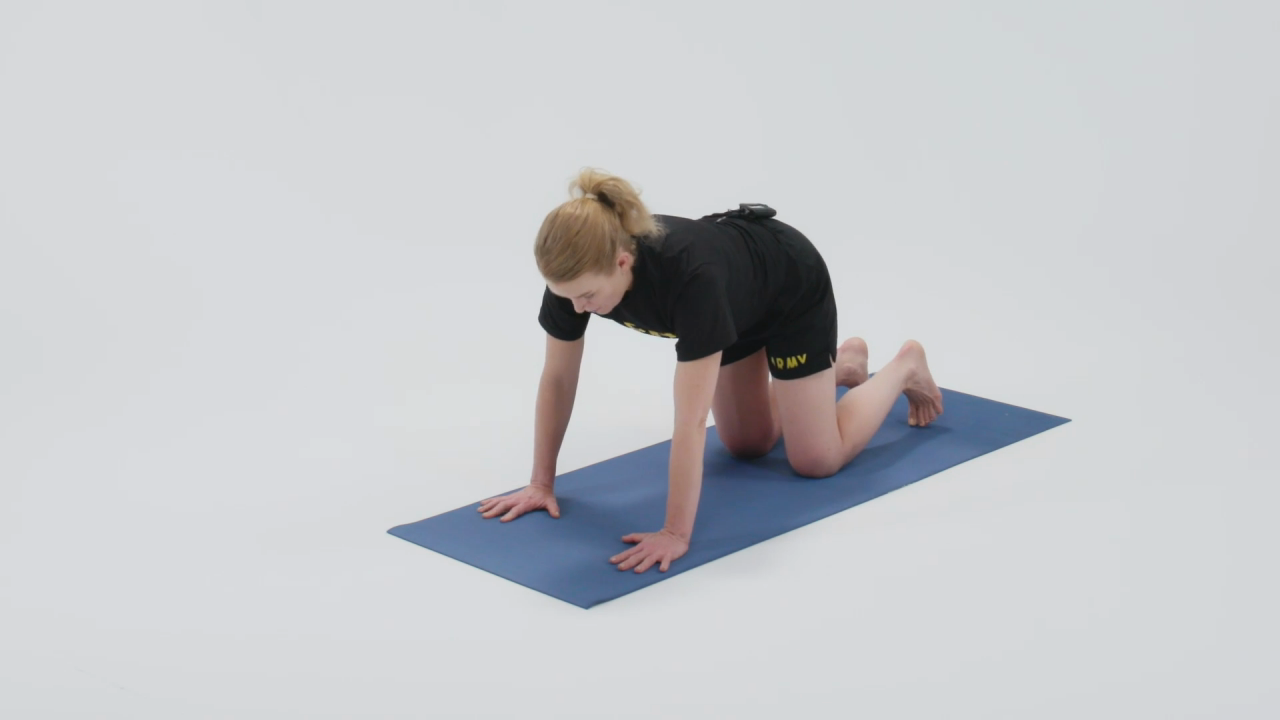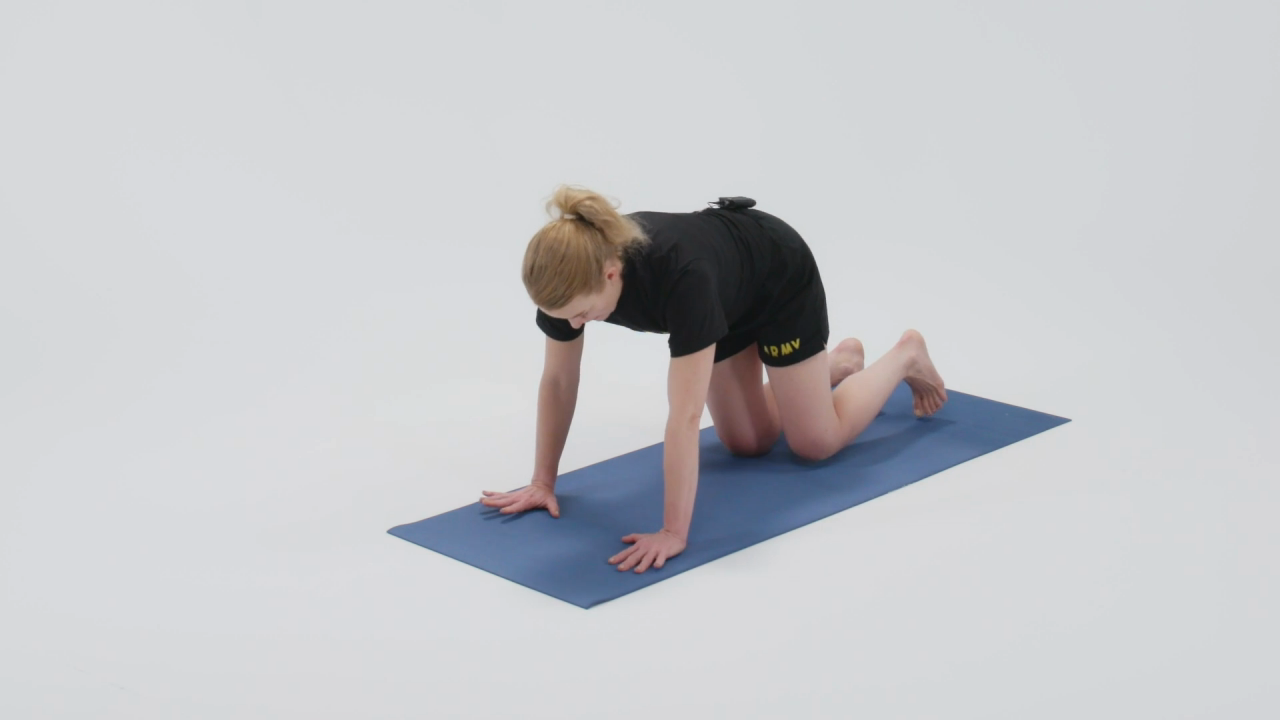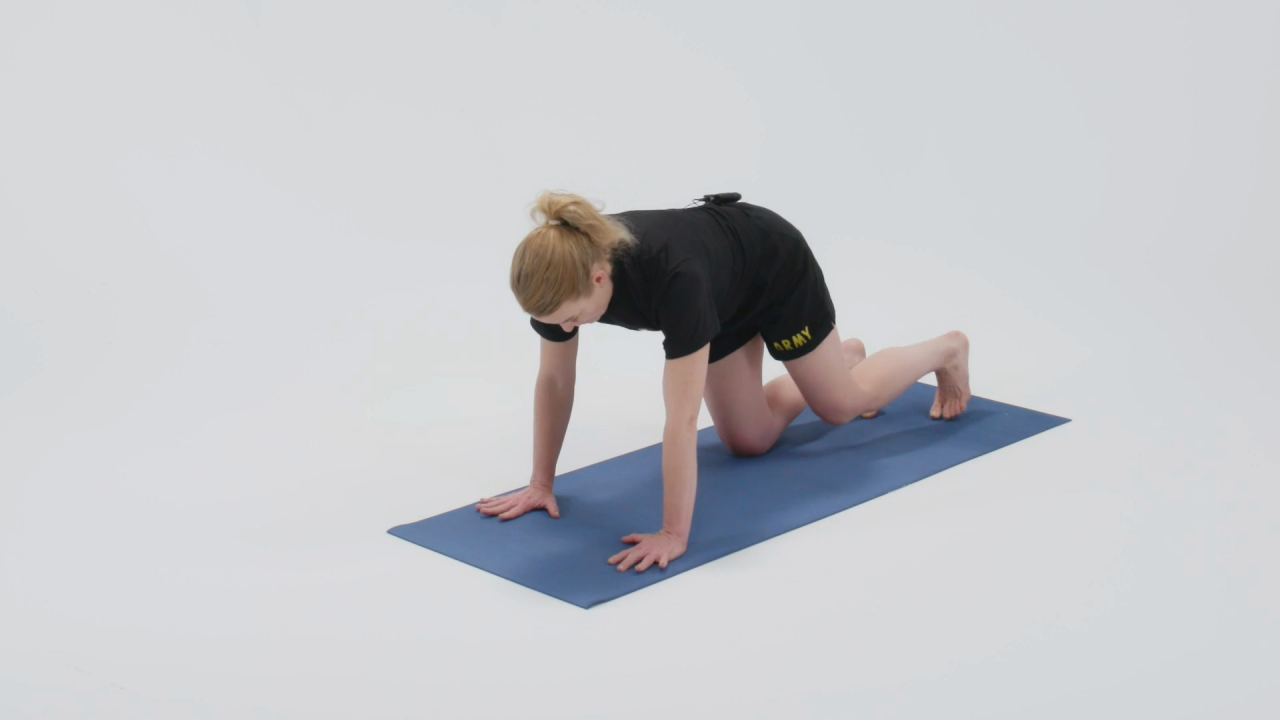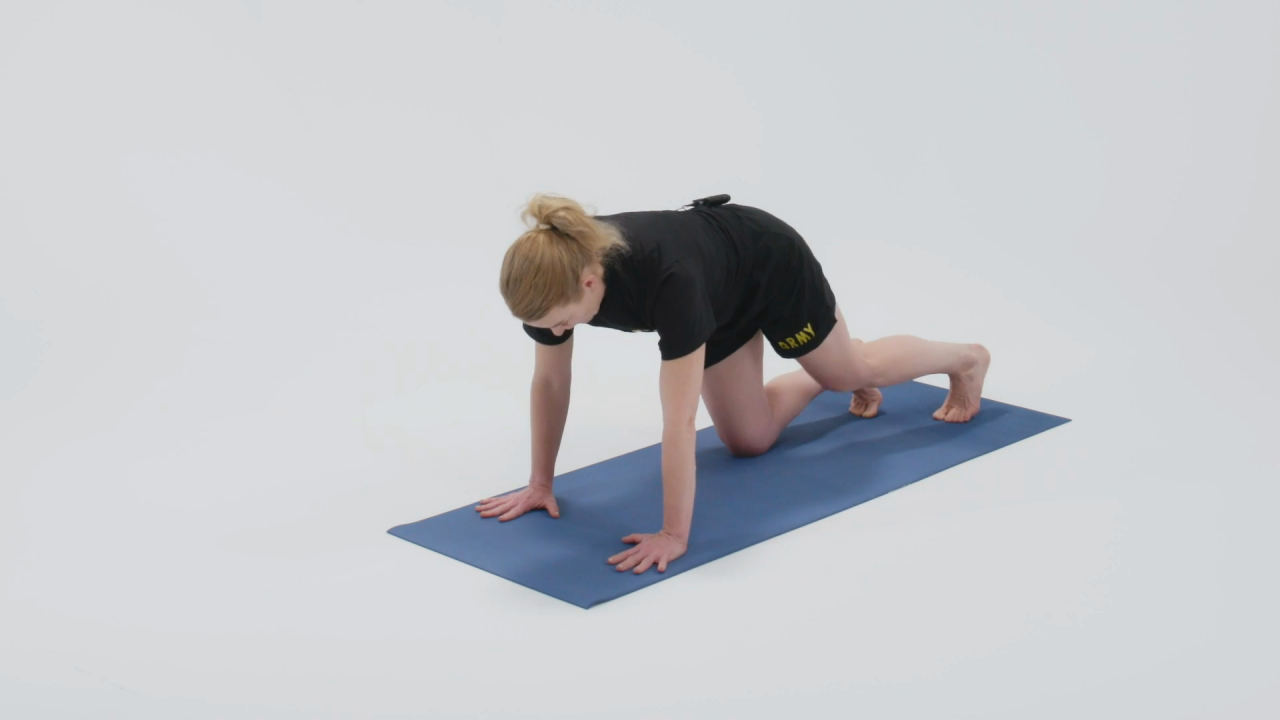
dt=0.4s
person 1, frame 1
left shoulder: (690, 277)
right shoulder: (576, 267)
left elbow: (690, 421)
right elbow: (557, 379)
left wrist: (677, 533)
right wrist: (542, 481)
left hip: (793, 290)
right hip: (739, 299)
left knee: (816, 458)
right knee: (748, 445)
left ankle: (904, 368)
right ankle: (843, 363)
person 1, frame 2
left shoulder: (682, 276)
right shoulder: (570, 271)
left elbow: (685, 417)
right elbow: (558, 381)
left wrist: (674, 532)
right wrist: (543, 481)
left hip: (781, 279)
right hip: (729, 294)
left knee: (816, 442)
right knee: (746, 443)
left ankle: (906, 357)
right ankle: (838, 362)
person 1, frame 3
left shoulder: (673, 276)
right shoulder: (561, 271)
left elbow: (681, 419)
right elbow: (554, 381)
left wrist: (675, 534)
right wrist: (541, 483)
left hip: (775, 267)
right hip: (725, 291)
left knee: (841, 404)
right knee: (749, 440)
left ankle: (946, 351)
right ankle: (841, 357)
person 1, frame 4
left shoulder: (667, 277)
right shoulder: (555, 272)
left elbow: (680, 420)
right elbow: (549, 383)
left wrist: (674, 535)
right wrist: (540, 482)
left hip: (770, 266)
right hip: (720, 295)
left knee: (855, 367)
right knee: (749, 439)
left ankle: (966, 359)
right ankle: (831, 376)
